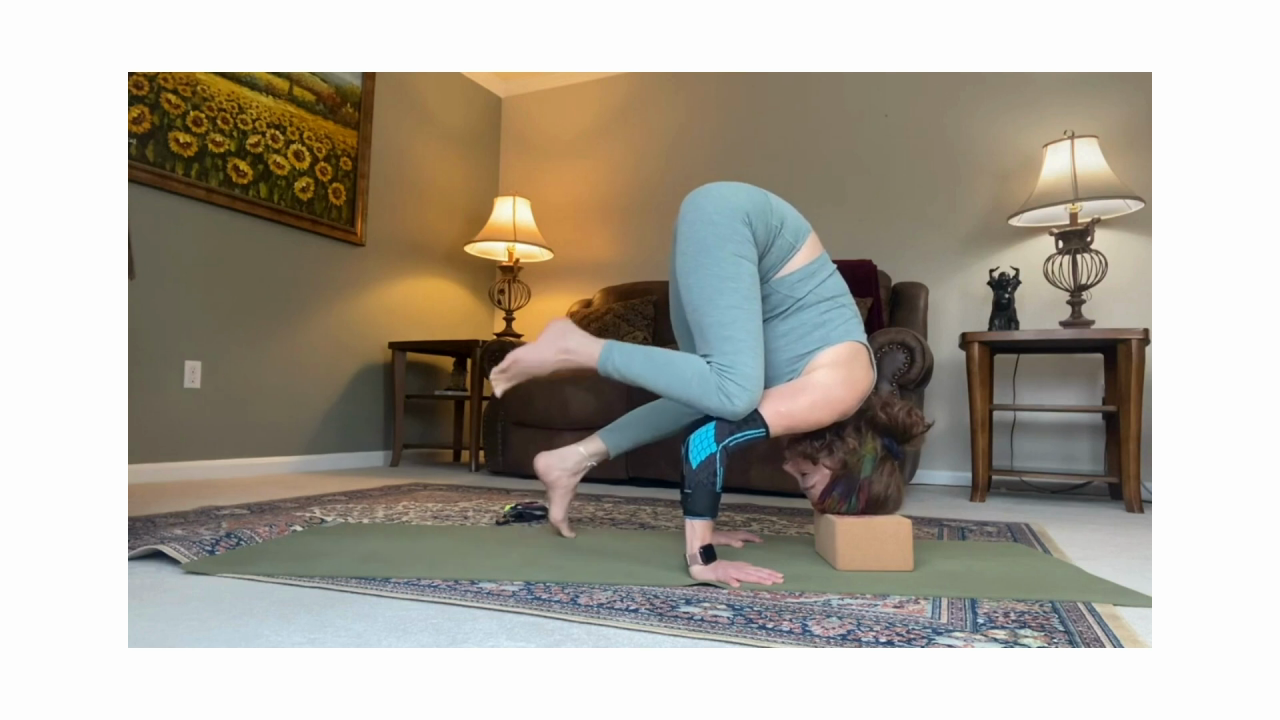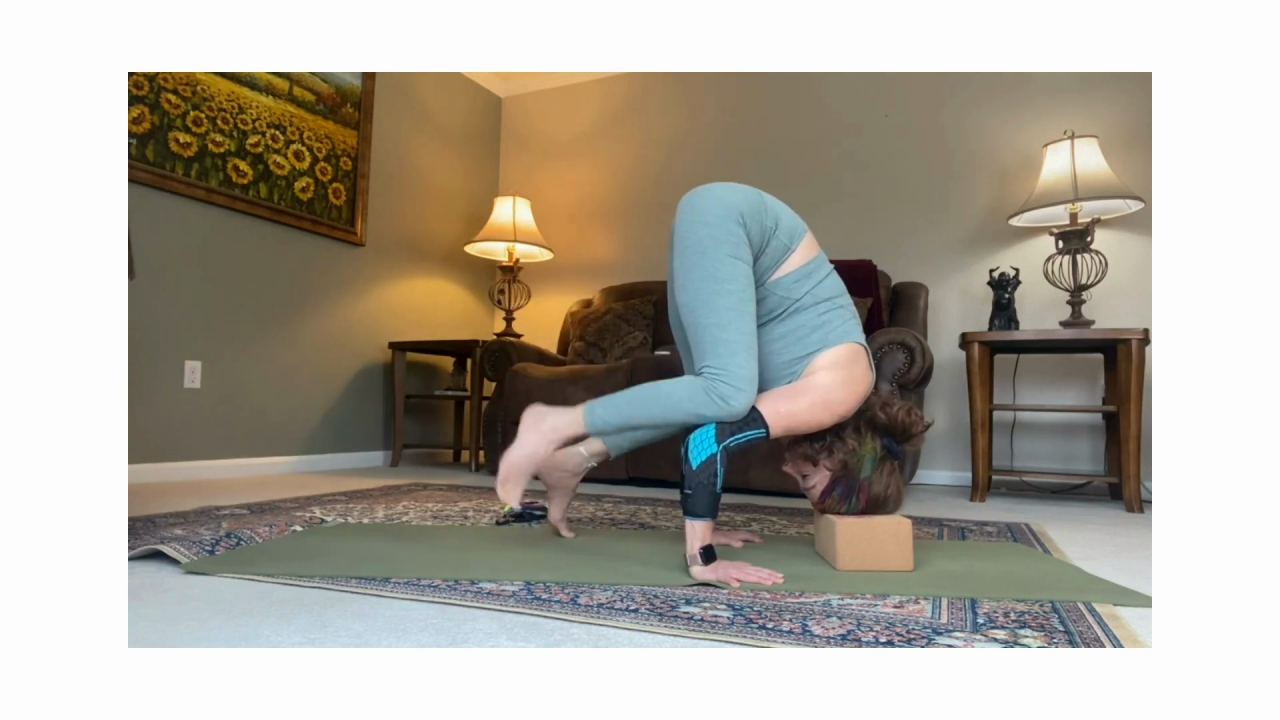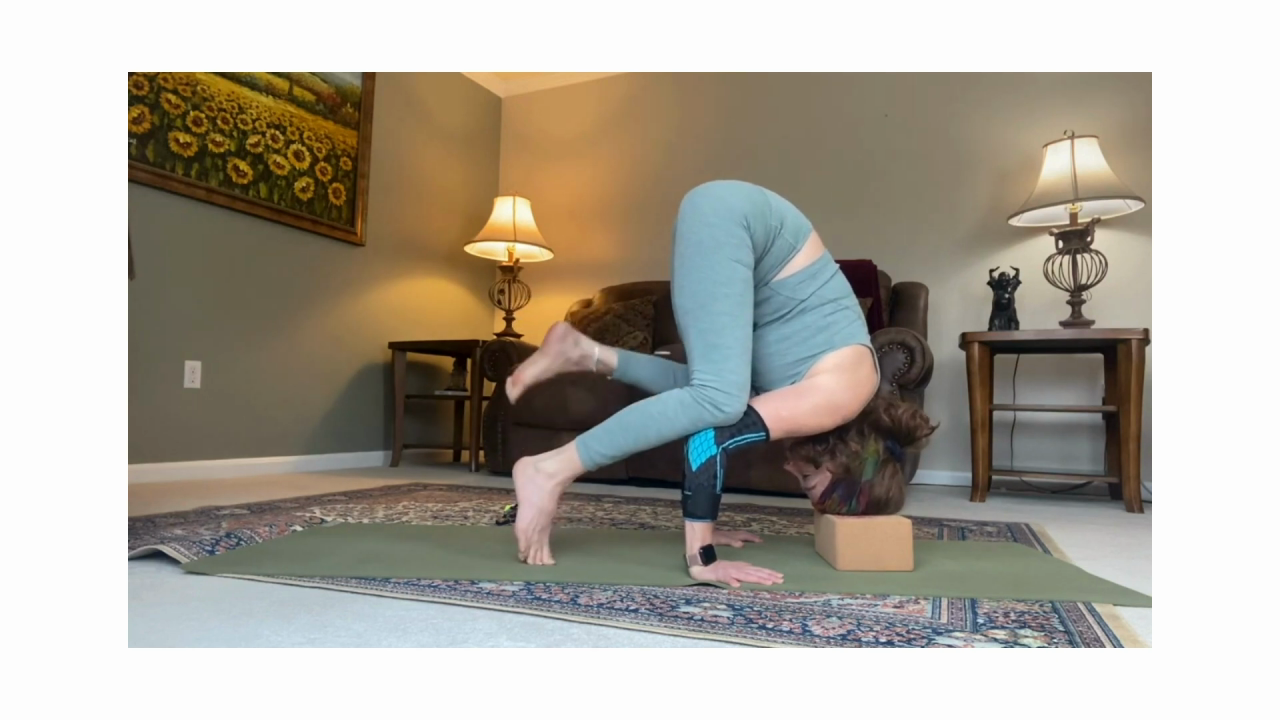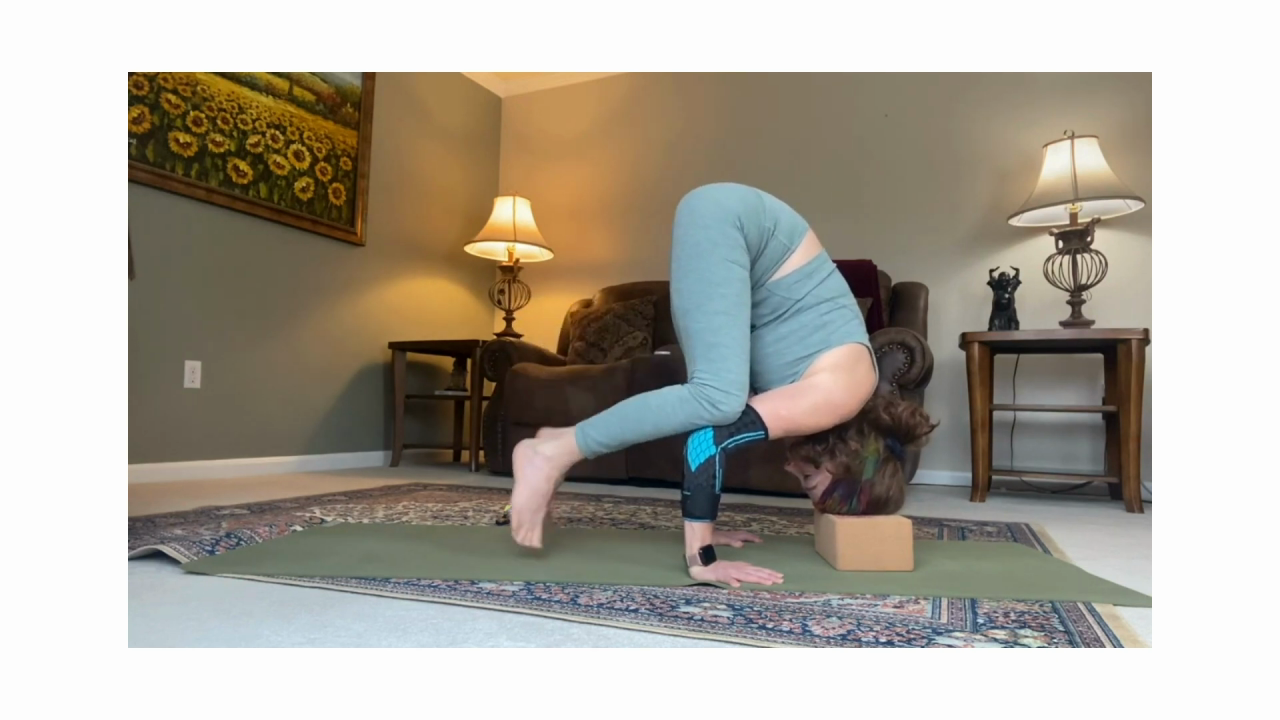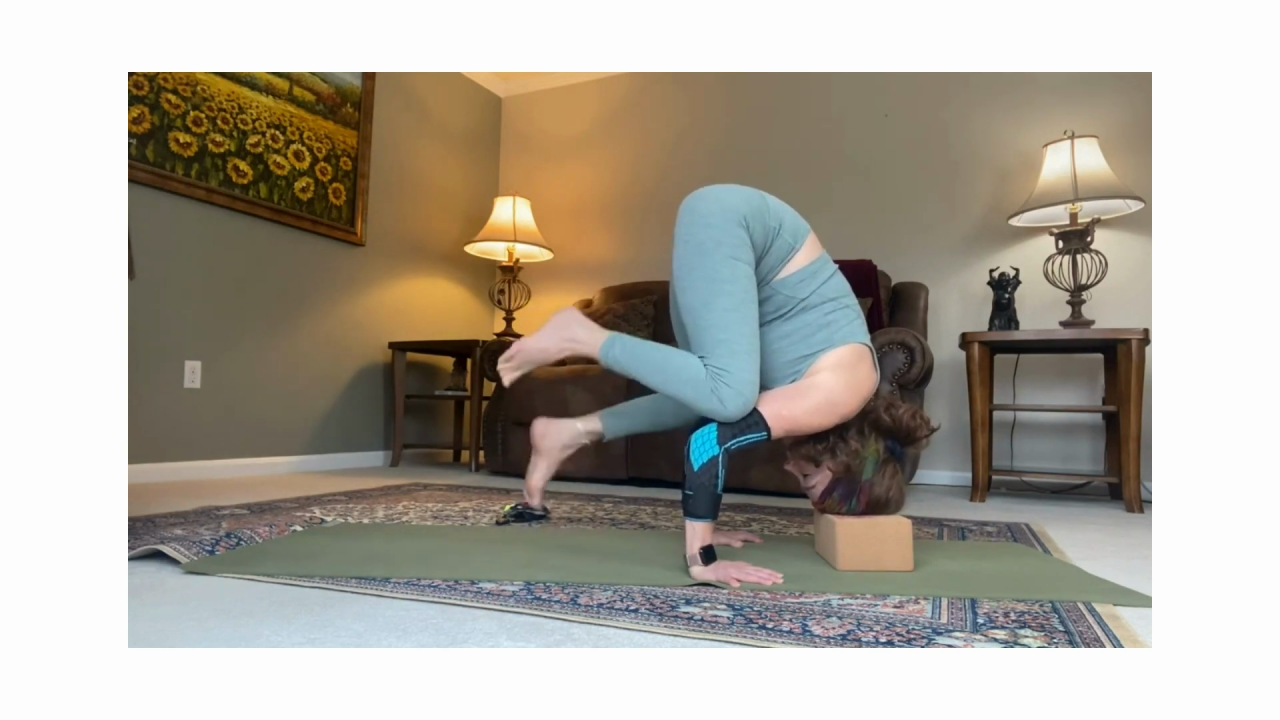
dt=1s
person 1, frame 1
left shoulder: (842, 383)
right shoulder: (839, 394)
right elbow: (712, 441)
left wrist: (703, 528)
right wrist: (701, 559)
left hip: (733, 227)
right hip: (727, 218)
left knee: (708, 395)
right knee: (730, 395)
left ankle: (573, 461)
right ankle: (573, 349)
person 1, frame 2
left shoulder: (844, 385)
right shoulder: (836, 395)
right elbow: (712, 441)
left wrist: (702, 527)
right wrist: (701, 560)
left hip: (731, 226)
right hip: (724, 219)
left knee: (708, 398)
right knee: (725, 395)
left ankle: (576, 458)
right ankle: (558, 427)
person 1, frame 3
left shoulder: (843, 388)
right shoulder: (839, 398)
right elbow: (714, 441)
left wrist: (705, 529)
right wrist: (701, 560)
left hip: (739, 224)
left knee: (712, 397)
right knee: (718, 401)
left ankle: (585, 353)
right ankle: (550, 472)
person 1, frame 4
left shoulder: (838, 386)
right shoulder: (838, 397)
right elbow: (712, 440)
left wrist: (705, 530)
right wrist: (701, 560)
left hip: (737, 228)
right hip: (722, 219)
left knee: (713, 400)
right knee: (718, 401)
left ankle: (571, 444)
right ankle: (556, 452)
person 1, frame 5
left shoulder: (844, 384)
right shoulder: (839, 396)
right elbow: (714, 441)
left wrist: (705, 529)
right wrist: (700, 560)
left hip: (736, 229)
right hip: (724, 220)
left knee: (707, 397)
right knee: (727, 397)
left ankle: (569, 435)
right ankle: (580, 338)
